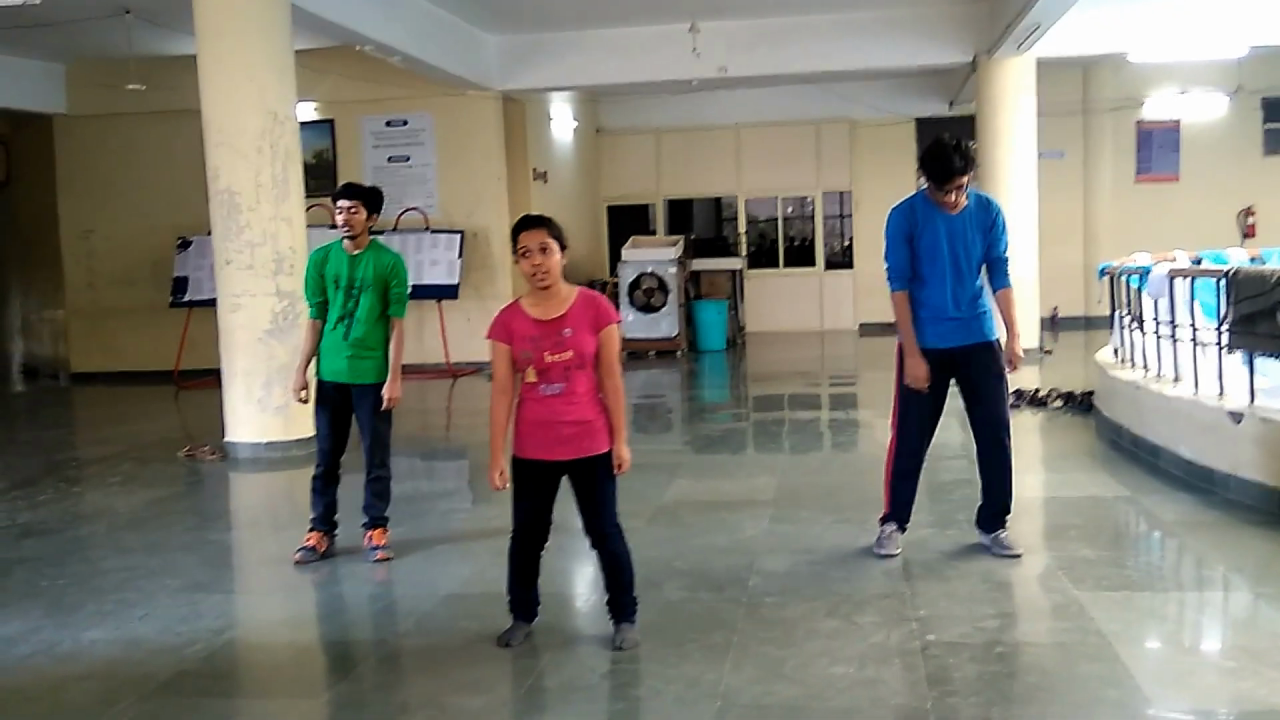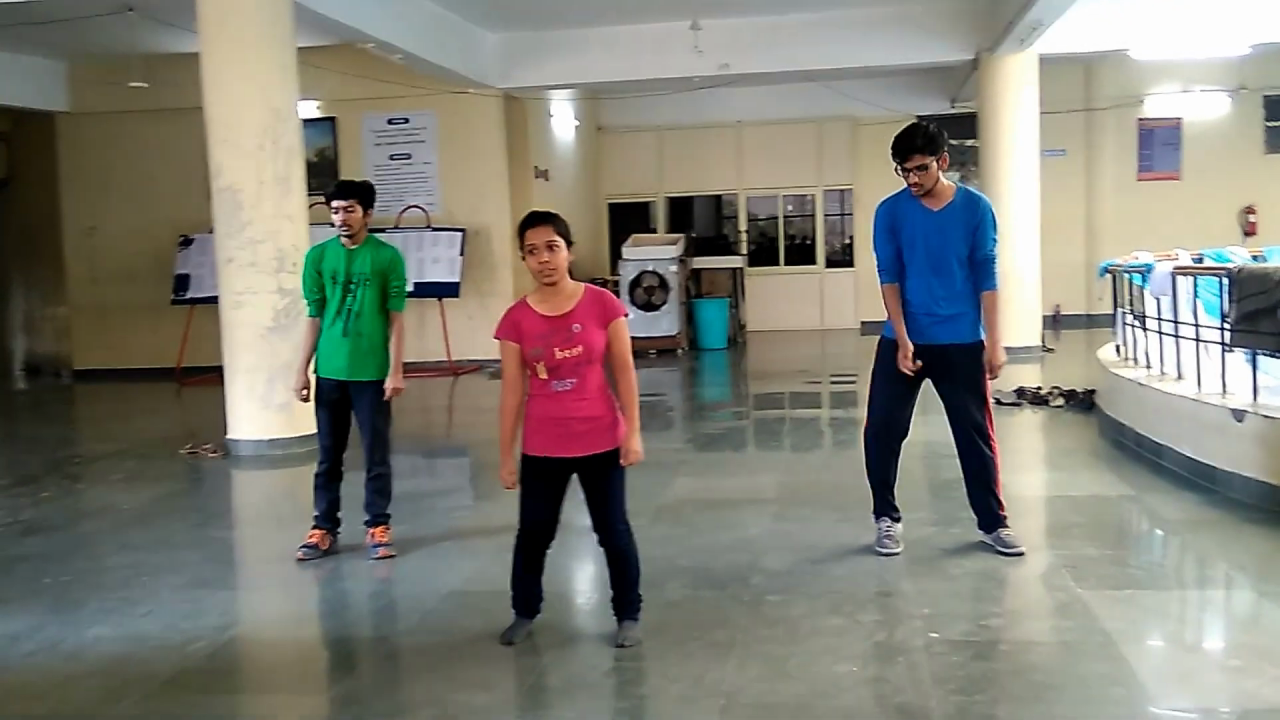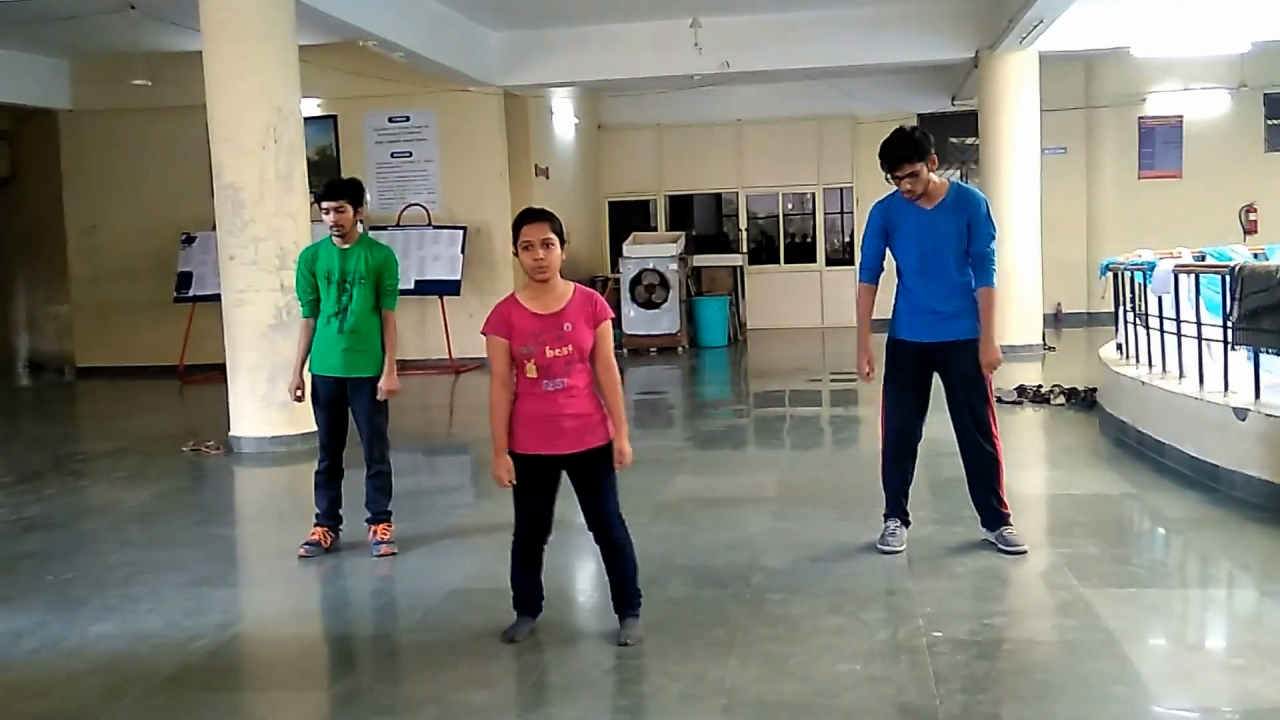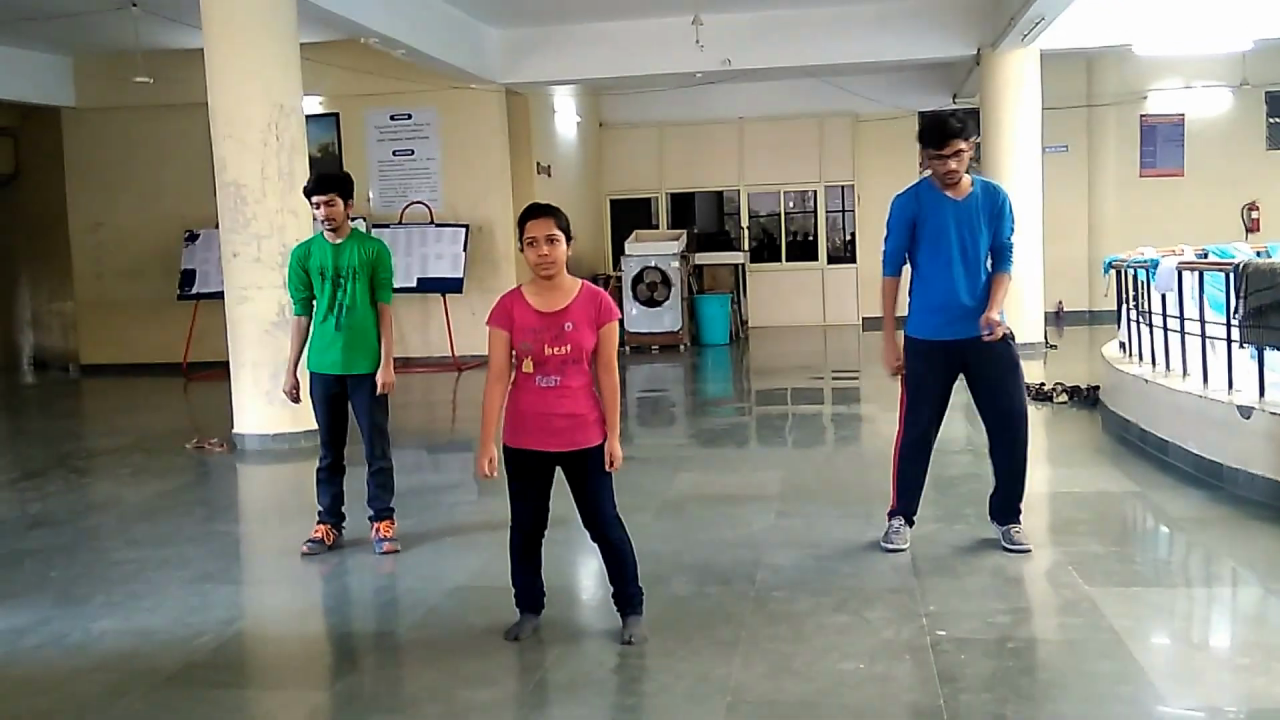
dt=0.3s
person 1, frame 1
left shoulder: (595, 307)
right shoulder: (508, 320)
left elbow: (611, 378)
right elbow: (503, 391)
left wrist: (621, 439)
right wrist: (496, 457)
left hip: (591, 445)
right hip: (533, 451)
left knee: (605, 532)
right knee: (527, 534)
left ankle: (625, 617)
right ankle: (522, 616)
person 1, frame 2
left shoulder: (602, 303)
right shoulder: (516, 318)
left elbow: (623, 370)
right elbow: (512, 389)
left wrist: (633, 431)
right wrist: (506, 454)
left hip: (600, 441)
right hip: (543, 447)
left knee: (613, 529)
right knee: (533, 531)
left ankle: (628, 615)
right ankle: (524, 612)
person 1, frame 3
left shoulder: (590, 304)
right shoulder: (505, 314)
left elbow: (606, 371)
right elbow: (500, 386)
left wrist: (621, 432)
right wrist: (500, 451)
left hip: (590, 439)
right hip: (530, 445)
left knee: (608, 526)
right knee: (529, 530)
left ankle: (629, 612)
right ankle: (526, 611)
person 1, frame 4
left shoulder: (596, 301)
right shoulder: (509, 306)
left elbow: (607, 373)
right elbow: (497, 377)
left wrist: (614, 436)
right wrist: (487, 442)
left hip: (584, 437)
right hip: (525, 441)
left knee: (605, 524)
right knee: (526, 527)
left ankle: (631, 610)
right ankle: (529, 609)
person 2, frame 1
left shoulder: (988, 212)
right shoulder: (904, 216)
left elbow: (999, 277)
right elbow: (899, 285)
left wrist: (1013, 335)
right wrist: (911, 352)
left hip: (980, 341)
right hip: (924, 344)
left knee: (996, 434)
right knee: (909, 437)
left ankle: (993, 524)
right ankle: (893, 522)
person 2, frame 2
left shoulder: (976, 207)
right shoulder: (890, 211)
left elbow: (986, 276)
right elbow: (889, 277)
left wrist: (993, 341)
right wrist: (902, 339)
left hip: (962, 340)
right hip: (904, 338)
left knee: (976, 434)
right knee: (881, 430)
left ankle: (993, 522)
right ankle: (887, 516)
person 2, frame 3
left shoulder: (970, 204)
right shoulder: (884, 213)
left elbow: (984, 272)
right elbow: (869, 275)
left wrist: (989, 338)
right wrist: (864, 341)
left hip: (965, 337)
right hip: (908, 339)
left knee: (978, 430)
right knee: (899, 431)
left ankle: (995, 520)
right ankle: (896, 518)
person 2, frame 4
left shoulder: (995, 198)
right shoulder: (909, 203)
left elbow: (1003, 261)
right elbow: (892, 269)
left wrist: (994, 308)
right wrist: (890, 338)
left hip: (984, 331)
right hip: (927, 337)
left knee: (1011, 422)
right knee: (917, 430)
left ankle: (1006, 516)
right ankle: (901, 517)
person 3, frame 1
left shoulder: (389, 263)
right shoulder: (321, 259)
left elbow: (397, 325)
right elbow: (316, 320)
left wrist: (394, 379)
right wrist: (302, 370)
left hip: (372, 375)
right hip: (331, 374)
left knee: (376, 457)
right knee: (326, 458)
left ankle: (376, 529)
right ankle: (322, 531)
person 3, frame 2
left shoulder: (387, 257)
right shoulder: (318, 257)
left elbow: (395, 319)
right elbow: (315, 318)
left wrist: (396, 370)
right wrist: (302, 369)
left hip: (372, 372)
right hip: (329, 371)
left knee: (376, 454)
right knee: (329, 455)
left ankle: (378, 527)
right ankle: (324, 529)
person 3, frame 3
left shoulder: (380, 256)
right shoulder: (311, 257)
left elbow: (388, 317)
right elbow: (309, 318)
left wrist: (390, 370)
right wrist: (297, 370)
left hip: (368, 369)
right hip: (325, 370)
left knee: (375, 452)
right knee: (328, 453)
left ankle: (380, 525)
right ankle: (326, 526)
person 3, frame 4
left shoulder: (373, 249)
right shoulder: (303, 254)
left elbow: (384, 310)
right elbow: (301, 315)
left wrist: (386, 363)
right wrist: (291, 369)
left hip: (366, 365)
right hip: (323, 367)
left knee: (376, 448)
right knee: (330, 451)
left ankle: (382, 522)
right ankle: (329, 524)
